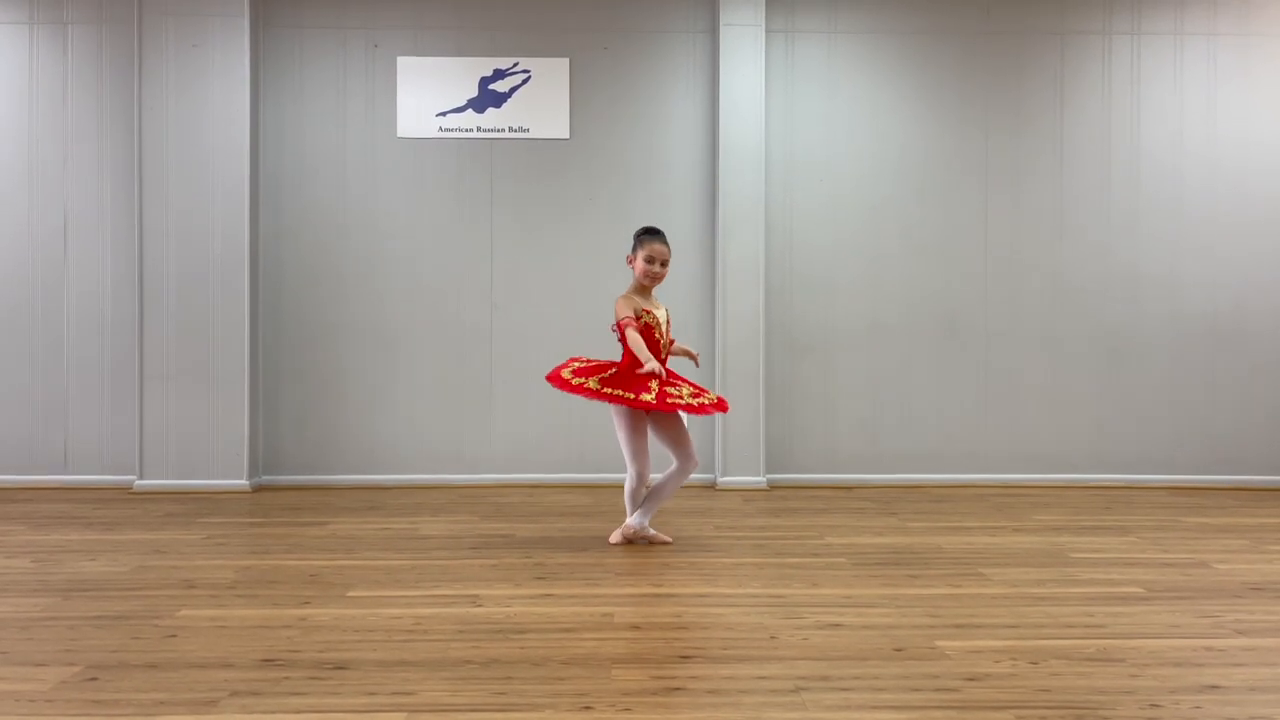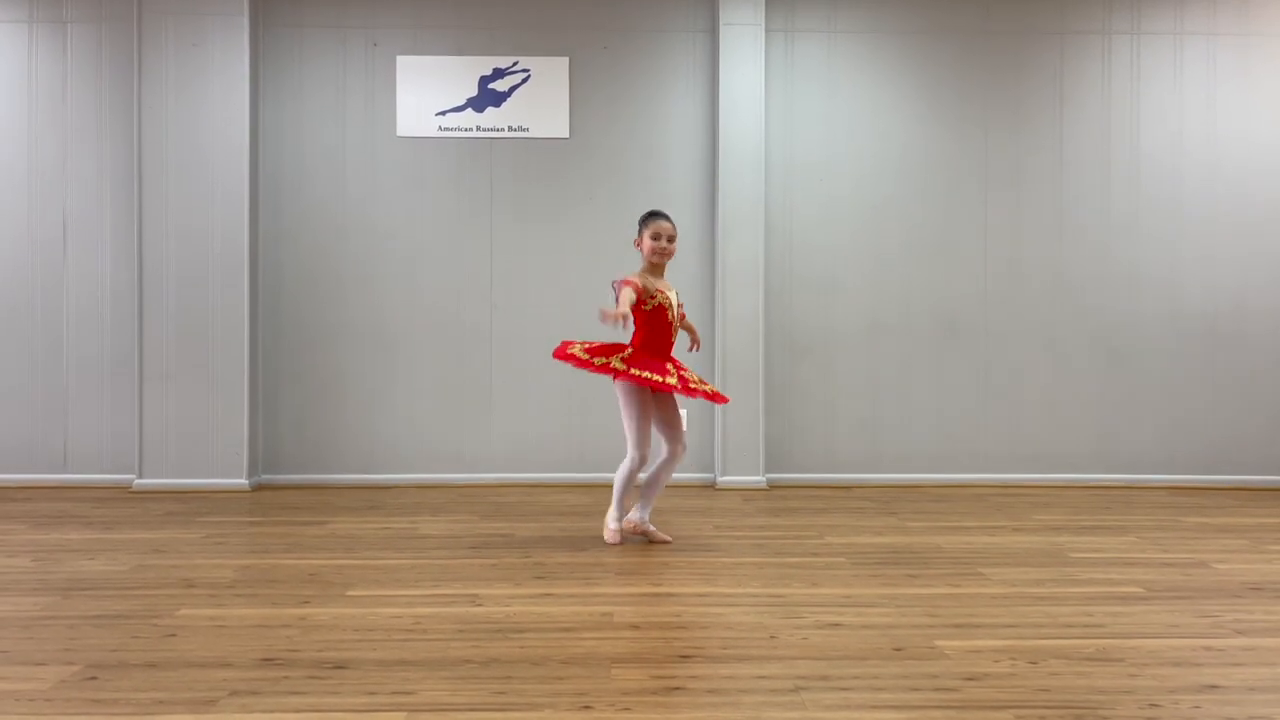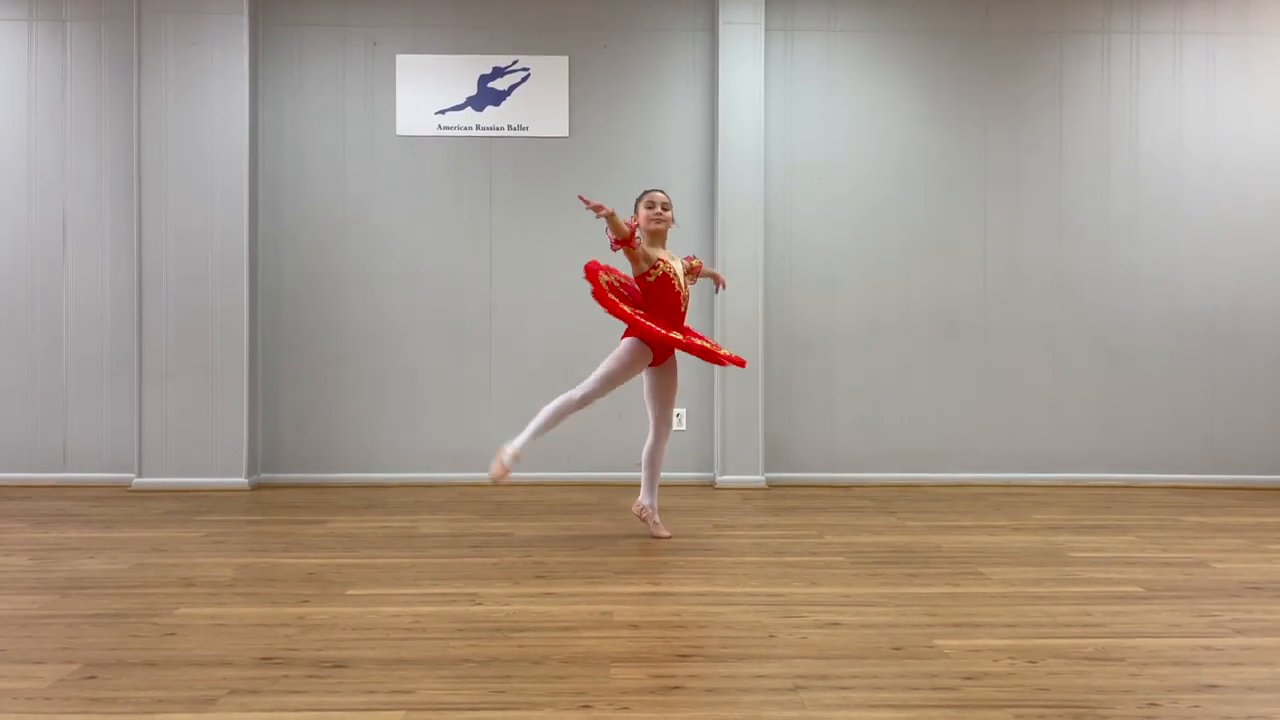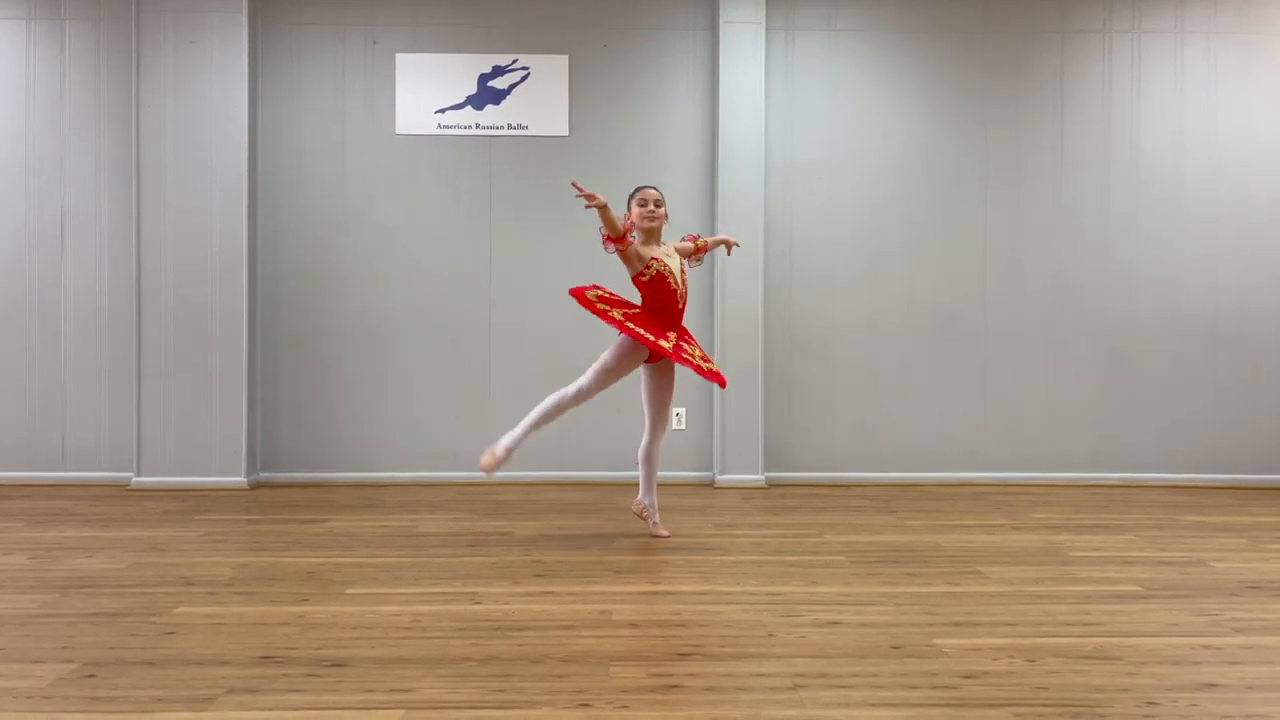
dt=0.2s
person 1, frame 1
left shoulder: (658, 304)
right shoulder: (626, 303)
right elbow: (632, 335)
left wrist: (685, 350)
right wrist: (648, 363)
left hip: (657, 389)
right hip: (626, 388)
left knee: (688, 461)
right knee: (638, 471)
left ankle: (638, 522)
right ankle: (631, 520)
person 1, frame 2
left shoulder: (665, 284)
right shoulder: (637, 280)
right elbow: (626, 290)
left wrist: (691, 330)
right wrist: (622, 310)
left hip: (660, 370)
right hip: (633, 369)
left knee: (676, 448)
right knee: (639, 454)
left ankle: (637, 517)
right ankle: (615, 515)
person 1, frame 3
left shoulder: (675, 258)
right shoulder: (640, 253)
left elbow: (692, 265)
right elbow: (622, 235)
left wrist: (713, 273)
right wrist: (608, 214)
left hip: (667, 343)
right hip: (646, 335)
left knee: (662, 430)
right knee: (586, 392)
left ankle: (647, 502)
right ankle: (516, 447)
person 1, frame 4
left shoulder: (673, 249)
right shoulder: (635, 249)
left elbow: (697, 245)
right elbow: (614, 230)
left wrist: (721, 239)
right wrist: (601, 204)
left hip: (668, 341)
right hip: (642, 335)
left knee: (657, 428)
right knee: (580, 391)
left ankle: (647, 502)
right ankle: (509, 442)
